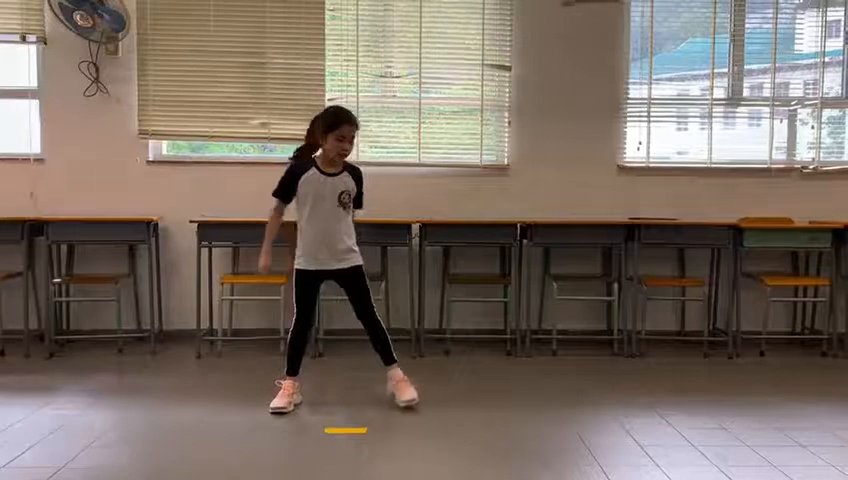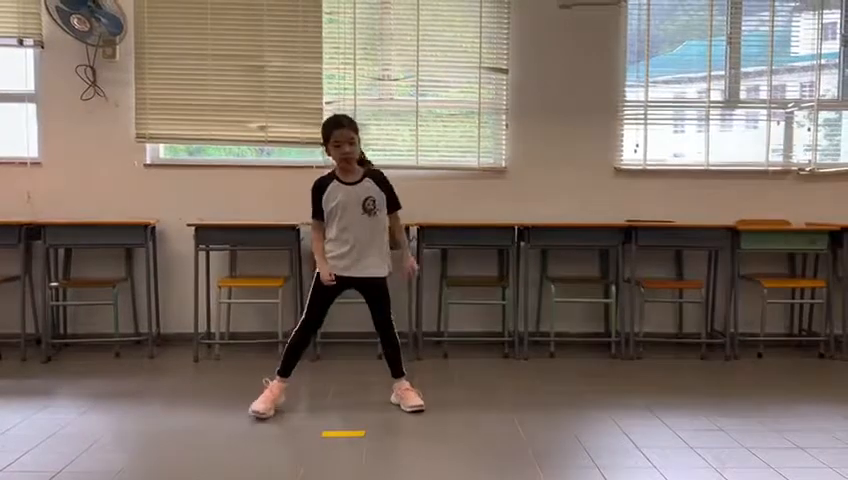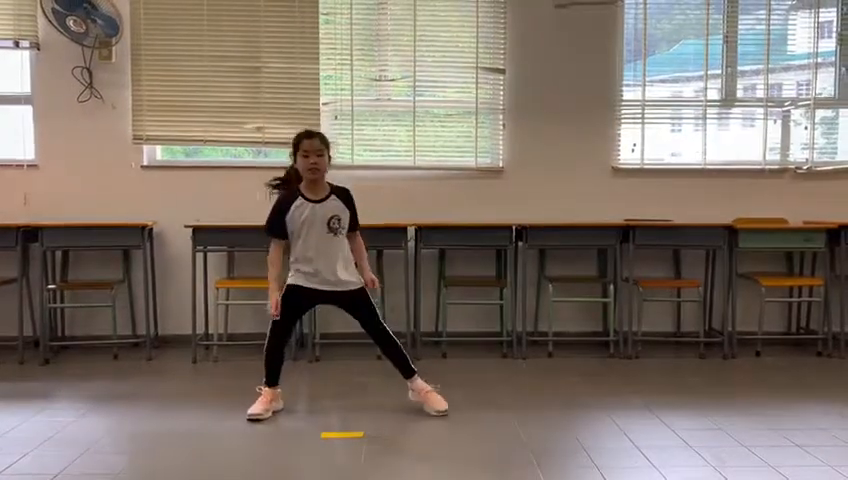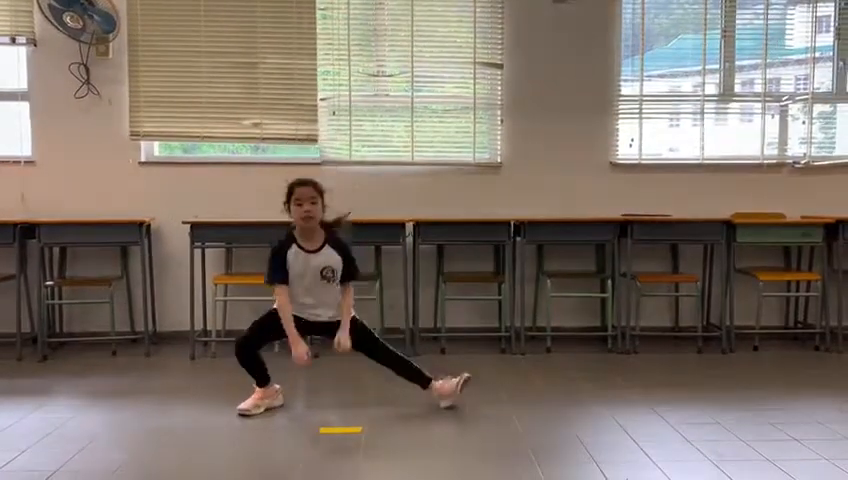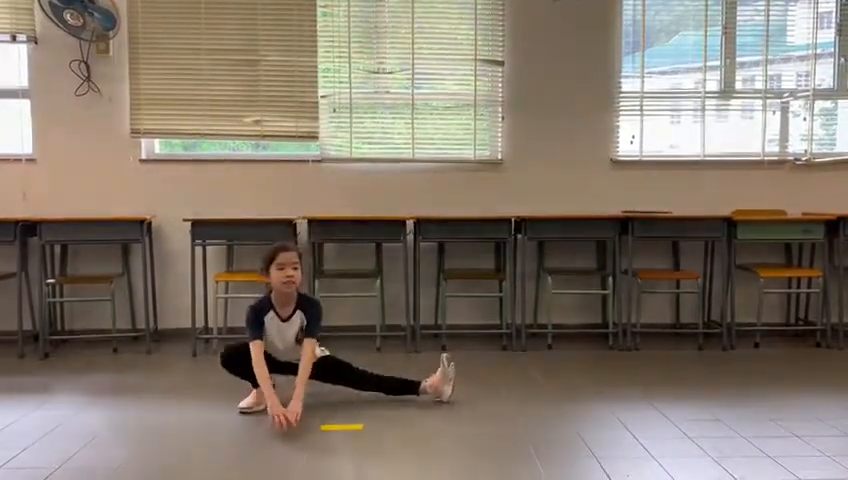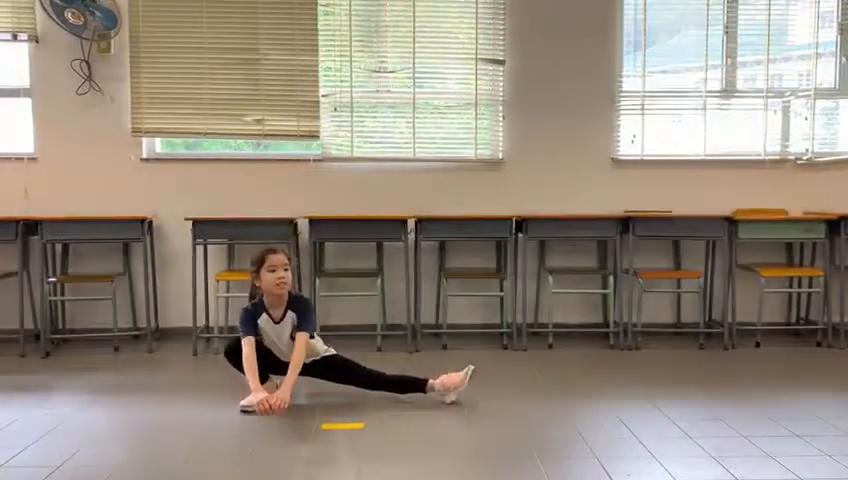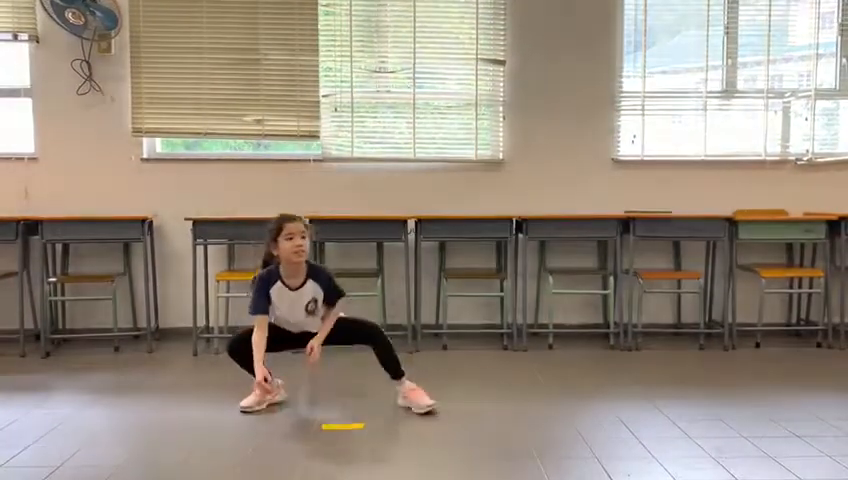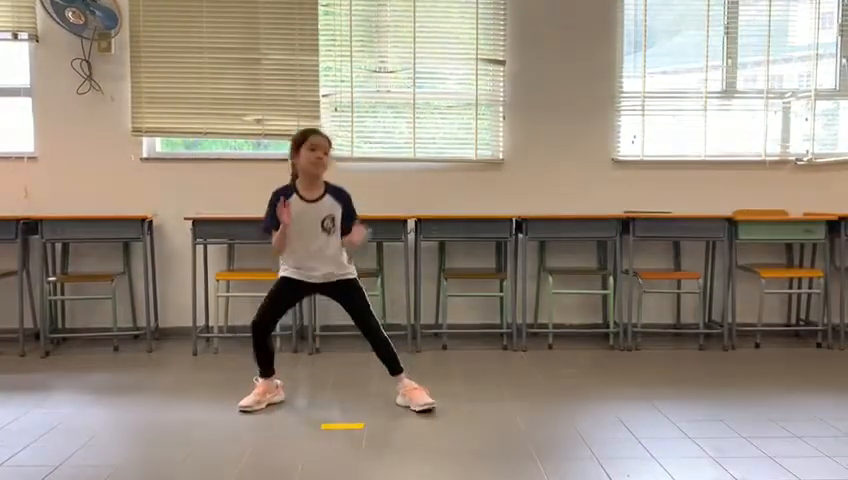
dt=0.5s
person 1, frame 1
left shoulder: (354, 175)
right shoulder: (299, 171)
right elbow: (278, 210)
right wrist: (266, 252)
left hip: (348, 260)
right hip: (308, 262)
left knee: (368, 316)
right knee: (302, 321)
left ankle: (396, 376)
right ankle: (290, 385)
person 1, frame 2
left shoulder: (377, 180)
right shoulder: (322, 186)
left elbow: (393, 220)
right elbow: (317, 230)
left wrist: (407, 255)
right wrist: (322, 264)
left hip: (372, 269)
right hip: (334, 269)
left knee: (385, 325)
right knee: (308, 325)
left ankle: (401, 385)
right ankle: (277, 387)
person 1, frame 3
left shoulder: (343, 197)
right shoulder: (286, 202)
right elbow: (277, 248)
left wrist: (365, 271)
right wrist: (274, 292)
left hip: (345, 282)
right hip: (302, 282)
left knee: (379, 332)
right knee: (278, 333)
left ankle: (417, 385)
right ankle: (270, 393)
person 1, frame 4
left shoulder: (339, 247)
right shoulder: (282, 249)
left elbow: (347, 290)
right elbow: (281, 296)
left wrist: (344, 329)
right wrist: (295, 340)
left hip: (333, 315)
right hip: (293, 312)
left knee: (378, 349)
right knee: (243, 346)
left ankle: (435, 387)
right ankle: (267, 391)
person 1, frame 5
left shoulder: (310, 306)
right shoulder: (257, 311)
left elbow: (307, 353)
right elbow: (257, 356)
left wrist: (297, 400)
right wrist: (272, 401)
left hip: (310, 361)
right hip: (274, 361)
left knee: (361, 378)
right knee: (230, 357)
left ankle: (427, 386)
right ankle: (260, 391)
person 1, frame 6
left shoulder: (302, 305)
right shoulder: (251, 313)
left elbow: (301, 345)
right elbow: (248, 351)
left wrist: (286, 388)
right wrist: (257, 389)
left hip: (315, 358)
right hip: (277, 360)
left knee: (371, 379)
right knee: (234, 349)
left ankle: (435, 385)
right ankle: (266, 385)
person 1, frame 7
left shoulder: (321, 276)
right shoulder: (265, 280)
left elbow: (332, 309)
right elbow: (260, 326)
left wrist: (319, 339)
right wrist: (258, 368)
left hip: (323, 328)
right hip: (287, 332)
left knee: (373, 332)
right knee: (236, 346)
left ankle: (405, 388)
right ankle: (270, 388)
person 1, frame 8
left shoulder: (339, 196)
right shoulder: (281, 198)
left elbow: (348, 240)
right elbow: (277, 249)
left wrist: (355, 238)
right wrist: (285, 225)
left hip: (336, 273)
right hip: (295, 275)
left knee: (370, 325)
right knee: (259, 325)
left ankle: (404, 385)
right ankle: (268, 384)
